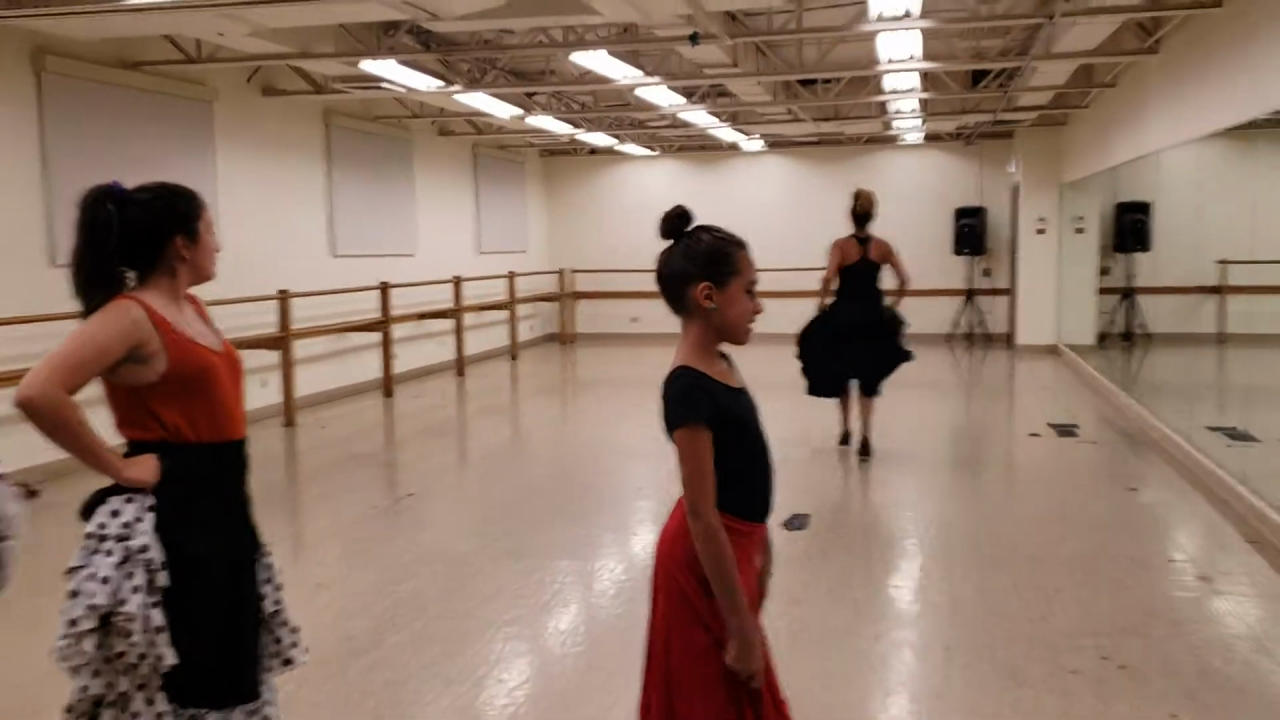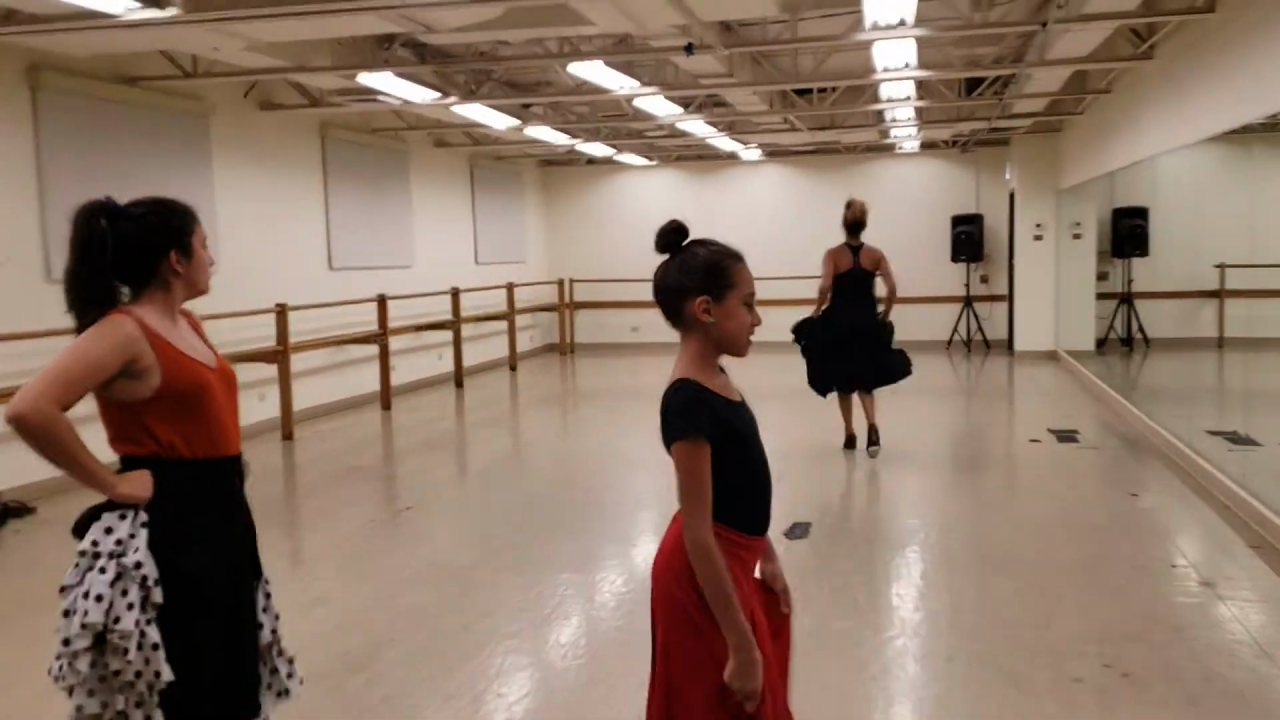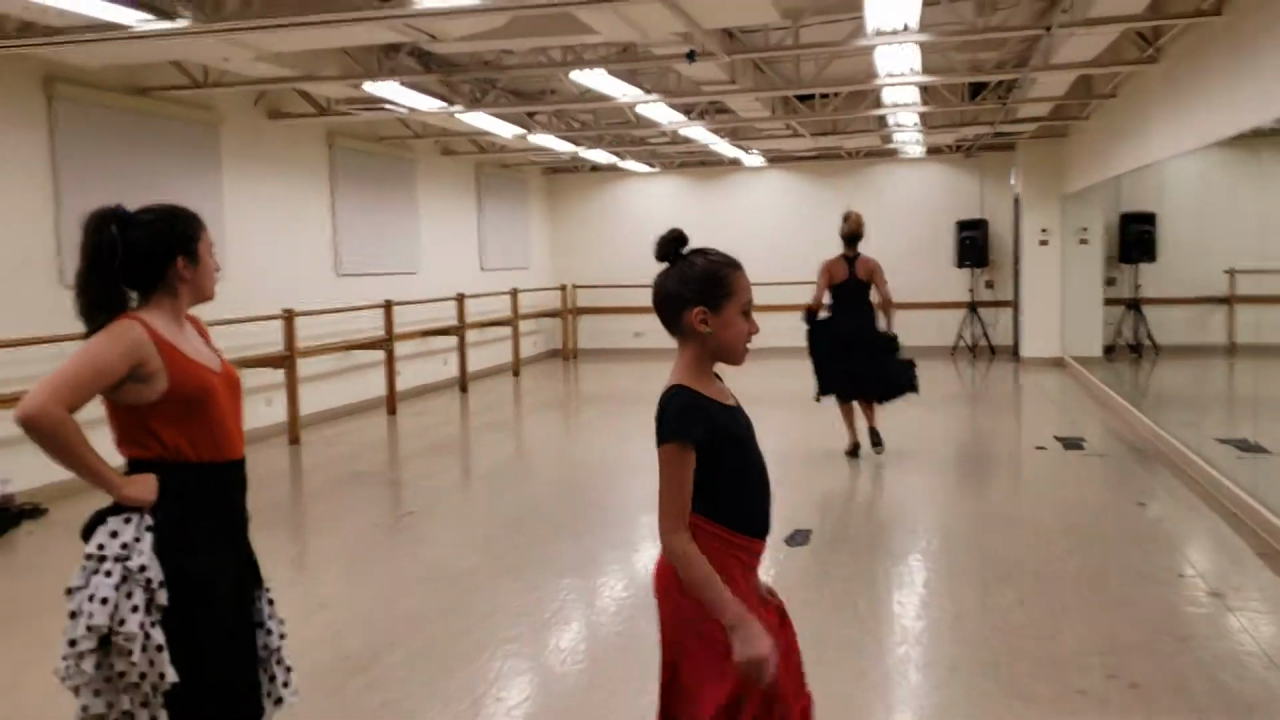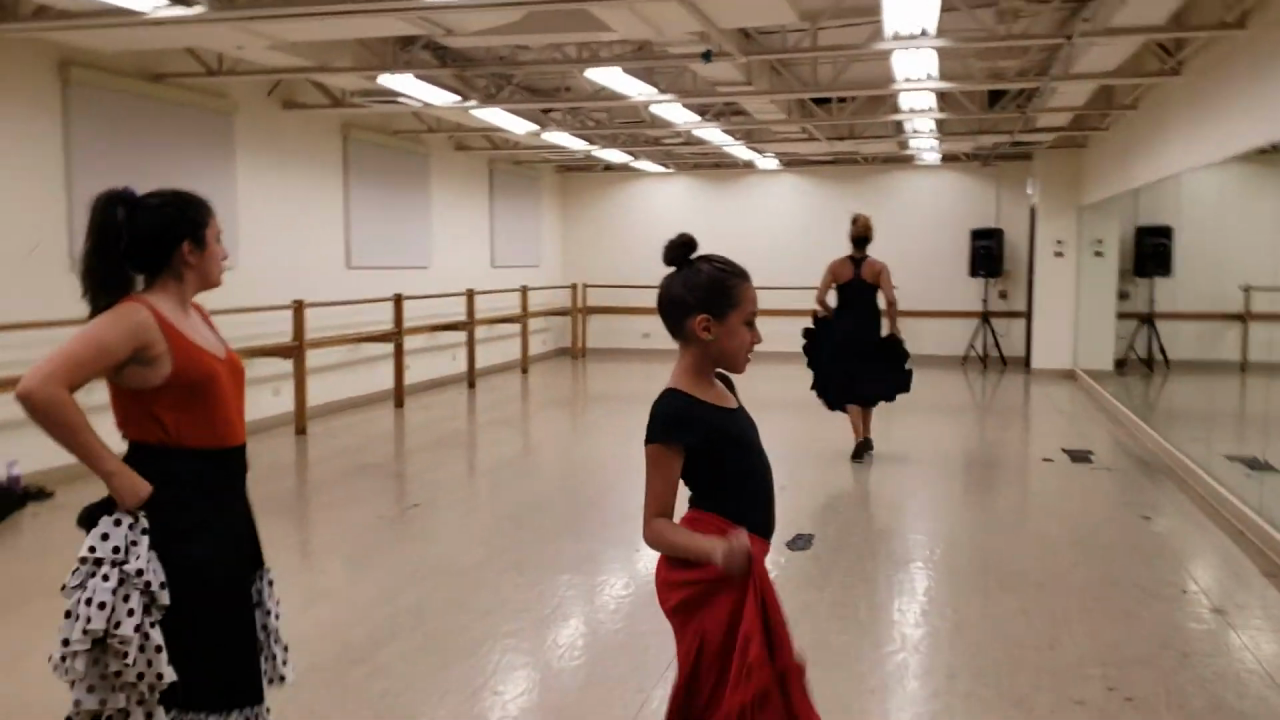
dt=0.1s
person 1, frame 1
left shoulder: (189, 308)
right shoulder: (128, 317)
right elbow: (36, 394)
right wrist: (116, 468)
left hip: (219, 500)
right hip: (172, 510)
left knee: (226, 654)
right knee: (181, 670)
person 1, frame 2
left shoulder: (185, 323)
right shoulder: (123, 332)
right wrist: (109, 484)
left hip: (217, 517)
right hip: (167, 526)
left knee: (224, 669)
person 1, frame 3
left shoulder: (190, 327)
right shoulder: (131, 336)
right elbow: (38, 412)
right wrist: (118, 485)
left hip: (219, 519)
right hip: (170, 527)
left knee: (225, 669)
person 1, frame 4
left shoulder: (193, 314)
right shoulder: (134, 319)
right elbow: (37, 389)
right wrist: (113, 473)
left hip: (220, 505)
right hip: (170, 511)
left knee: (225, 653)
right knee: (180, 671)
person 2, frame 1
left shoulder: (719, 367)
right shoulder: (689, 388)
right elbow: (701, 516)
left wrist: (759, 554)
right wrist: (743, 631)
left hip: (731, 556)
right hip: (703, 566)
person 2, frame 2
left shoulder: (714, 382)
right shoulder: (688, 401)
right elbow: (697, 532)
left wrist: (768, 562)
right wrist: (741, 645)
left hip: (730, 568)
right hip: (703, 580)
person 2, frame 3
left shoulder: (713, 387)
right shoulder: (682, 408)
right elbow: (674, 535)
left wrist: (750, 578)
right wrist: (741, 623)
left hip: (731, 577)
right hip: (704, 583)
person 2, frame 4
left shoulder: (720, 388)
right shoulder: (676, 410)
right elbow: (655, 525)
right wrist: (716, 549)
left hip: (734, 576)
right hip: (708, 578)
person 3, frame 1
left shoulder: (839, 245)
right shoulder: (882, 246)
left elbow: (828, 277)
right elbow: (904, 280)
left wrist: (823, 303)
right wrist: (893, 305)
left hip: (844, 315)
right hip: (872, 316)
left knee: (839, 373)
right knee: (868, 377)
left ankle: (846, 430)
right ankle: (865, 437)
person 3, frame 2
left shoulder: (833, 254)
right shoulder: (876, 254)
left elbow: (825, 286)
right elbow: (892, 288)
left wrist: (819, 310)
right wrist: (885, 314)
left hip: (839, 320)
right hip: (867, 321)
left knee: (843, 377)
right knee: (867, 377)
left ankle: (850, 434)
right ankle: (872, 427)
person 3, frame 3
left shoulder: (830, 265)
right shoulder: (872, 264)
left elbow: (817, 301)
right elbow: (886, 299)
left wrist: (815, 312)
right wrist: (888, 327)
left hip: (837, 331)
right hip: (865, 329)
left knee: (843, 385)
right knee: (869, 382)
left ankle: (854, 442)
right ankle: (872, 429)
person 3, frame 4
left shoulder: (836, 266)
right shoulder: (879, 267)
left elbow: (820, 298)
right elbow: (891, 299)
left wrist: (831, 312)
right wrist: (894, 328)
left hip: (843, 330)
right hip: (870, 330)
left knee: (846, 387)
right knee: (868, 382)
left ankle: (860, 441)
right ankle: (865, 437)
